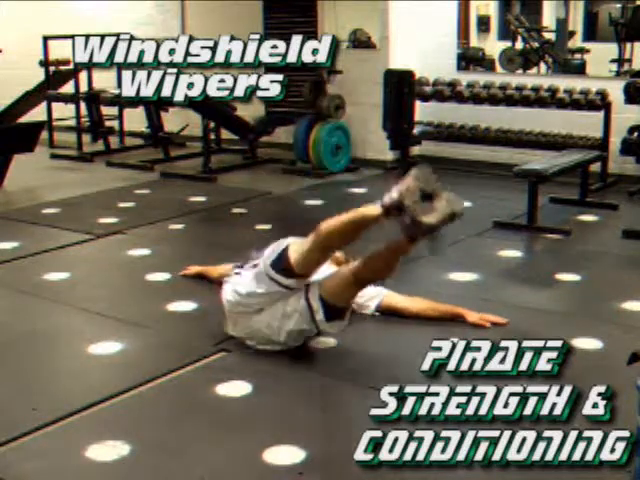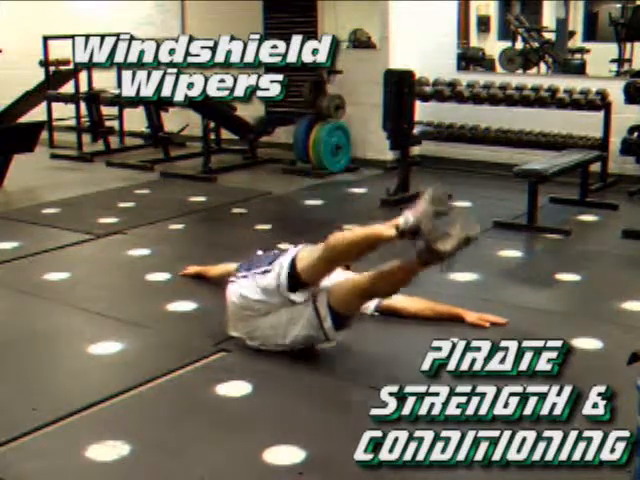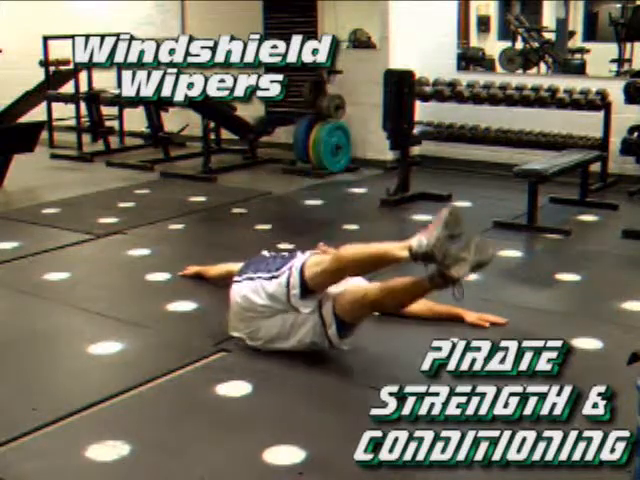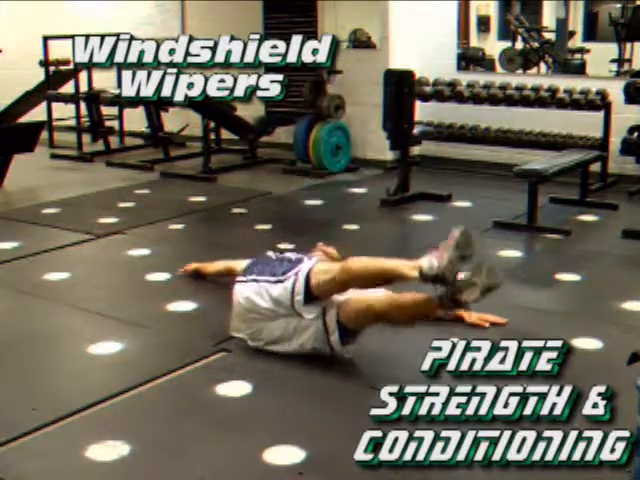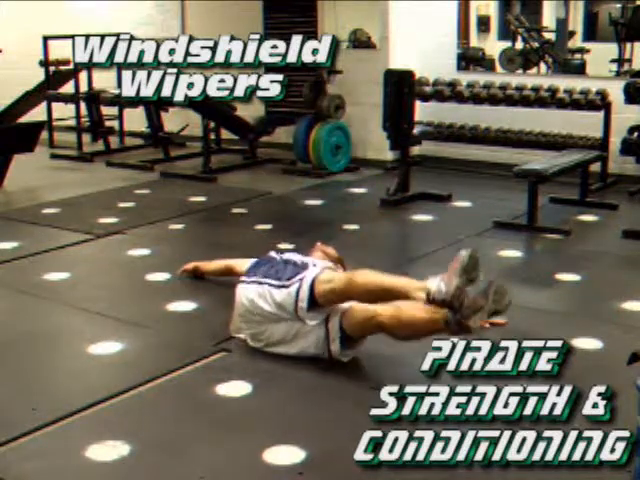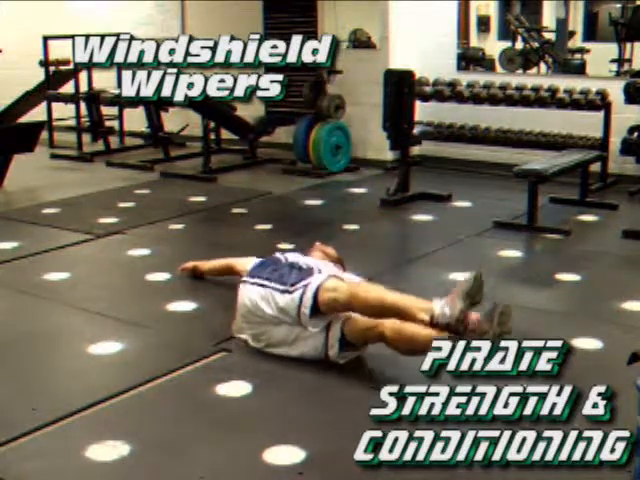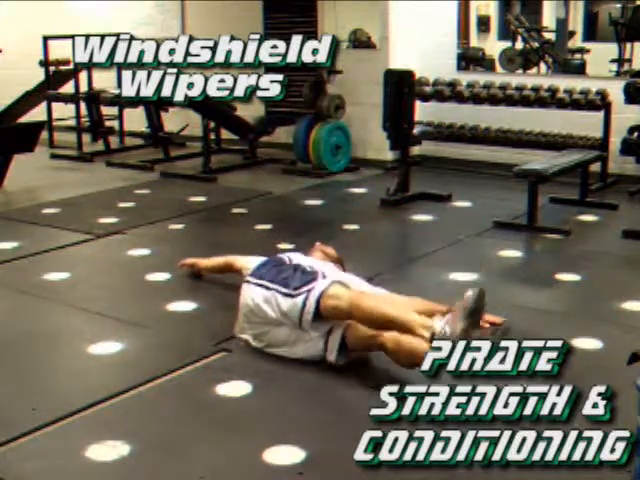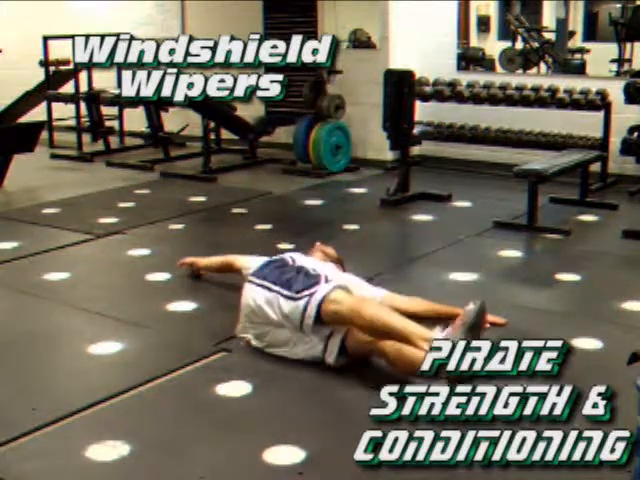
dt=0.1s
person 1, frame 1
left shoulder: (344, 281)
right shoulder: (294, 255)
left elbow: (405, 303)
right elbow: (229, 269)
left wrist: (462, 313)
right wrist: (205, 270)
left hip: (275, 328)
right hip: (246, 295)
left knee: (362, 271)
right knee: (322, 237)
left ankle: (413, 229)
right ankle: (390, 206)
person 1, frame 2
left shoulder: (345, 286)
right shoulder: (295, 264)
left elbow: (405, 303)
right elbow: (233, 269)
left wrist: (462, 313)
right wrist: (204, 270)
left hip: (275, 329)
left knee: (369, 283)
right knee: (332, 248)
left ankle: (426, 252)
right ankle: (402, 226)
person 1, frame 3
left shoulder: (347, 284)
left elbow: (406, 302)
right elbow: (231, 267)
left wrist: (461, 313)
right wrist: (203, 270)
left knee: (376, 294)
right knee: (338, 261)
left ankle: (442, 275)
right ankle: (416, 247)
person 1, frame 4
left shoulder: (348, 293)
left elbow: (403, 309)
right elbow: (231, 265)
left wrist: (461, 312)
left hip: (289, 331)
left knee: (381, 305)
right knee: (344, 271)
left ankle: (451, 296)
right ankle: (425, 266)
person 1, frame 5
left shoulder: (347, 278)
right shoulder: (278, 263)
right elbow: (234, 265)
left hip: (302, 331)
left knee: (383, 317)
right knee: (346, 283)
left ankle: (455, 314)
right ankle: (432, 290)
person 1, frame 6
left shoulder: (346, 279)
right shoulder: (279, 264)
right elbow: (233, 263)
left knee: (386, 327)
right knee: (347, 292)
right ankle: (436, 311)
person 1, frame 7
left shoulder: (350, 281)
right shoulder: (281, 263)
left elbow: (403, 303)
right elbow: (233, 262)
left wrist: (448, 310)
left hip: (291, 333)
left knee: (382, 334)
right knee: (348, 301)
right ankle: (437, 331)
person 1, frame 8
left shoulder: (351, 283)
right shoulder: (284, 265)
left elbow: (404, 303)
right elbow: (233, 260)
left wrist: (456, 311)
left knee: (383, 340)
right knee: (349, 306)
right ankle: (437, 340)
